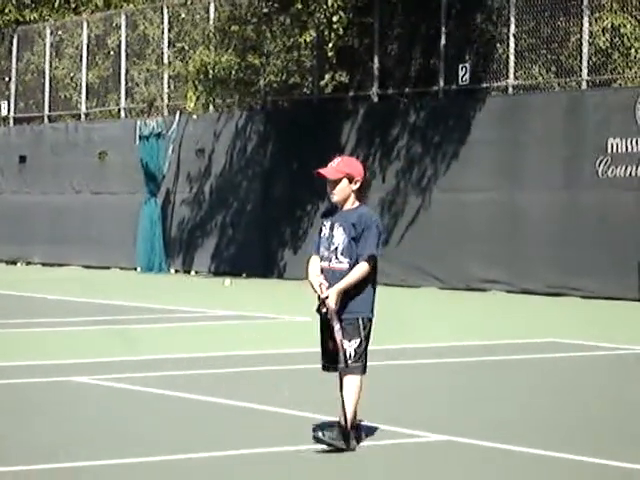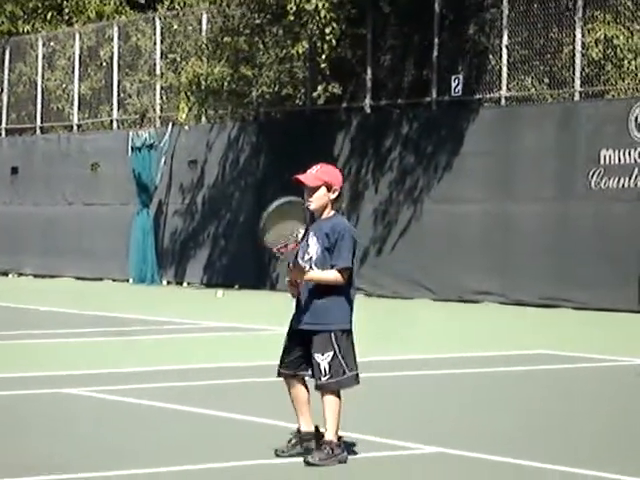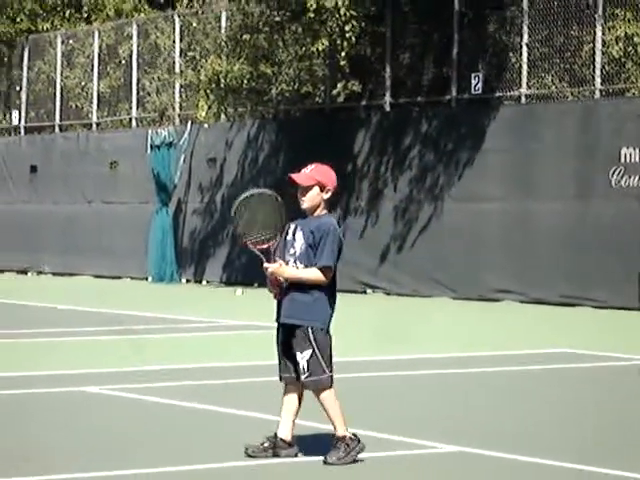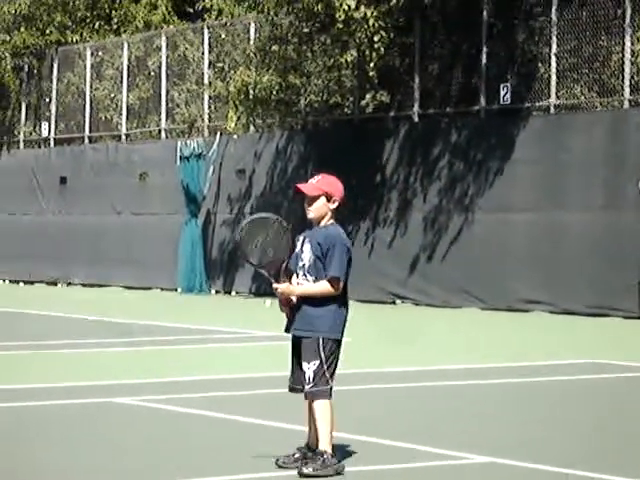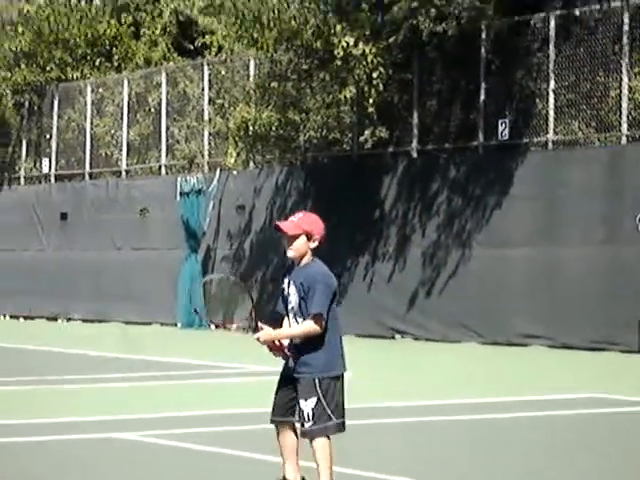
dt=0.4s
person 1, frame 1
left shoulder: (366, 219)
right shoulder: (327, 216)
left elbow: (366, 264)
right elbow: (316, 255)
left wrist: (338, 289)
right wrist: (315, 277)
left hip: (355, 307)
right hip: (330, 306)
left knee: (351, 367)
right knee: (339, 366)
left ankle: (347, 430)
right ankle: (347, 423)
person 1, frame 2
left shoulder: (341, 229)
right shoulder: (305, 224)
left elbow: (340, 274)
right elbow: (295, 263)
left wrist: (308, 275)
right wrist: (292, 279)
left hip: (331, 319)
right hip: (304, 315)
left knee: (328, 381)
right knee: (290, 371)
left ankle: (332, 443)
right ankle: (307, 432)
person 1, frame 3
left shoulder: (327, 228)
right shoulder: (296, 224)
left elbow: (323, 274)
right elbow: (285, 262)
left wrist: (285, 272)
right wrist: (275, 277)
left hip: (311, 317)
right hip: (290, 312)
left knee: (315, 377)
right knee: (291, 378)
left ankle: (346, 438)
right ankle: (284, 439)
person 1, frame 4
left shoulder: (335, 238)
right shoulder: (305, 236)
left elbow: (333, 285)
left wrist: (295, 290)
right wrist: (286, 295)
left hip: (322, 326)
right hip: (303, 323)
left knee: (318, 388)
right knee: (309, 388)
left ankle: (328, 455)
right ankle: (312, 448)
person 1, frame 5
left shoulder: (318, 276)
right shoulder: (292, 275)
left elbow: (316, 324)
left wrist: (277, 335)
right wrist: (280, 340)
left hip: (318, 365)
right hip: (296, 362)
left knee: (316, 427)
right knee: (282, 418)
